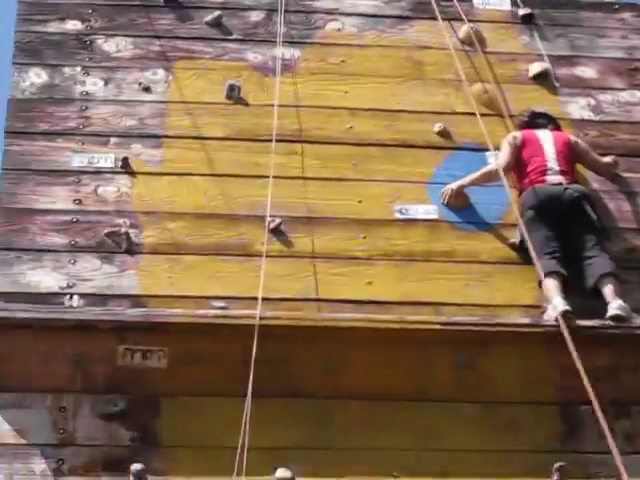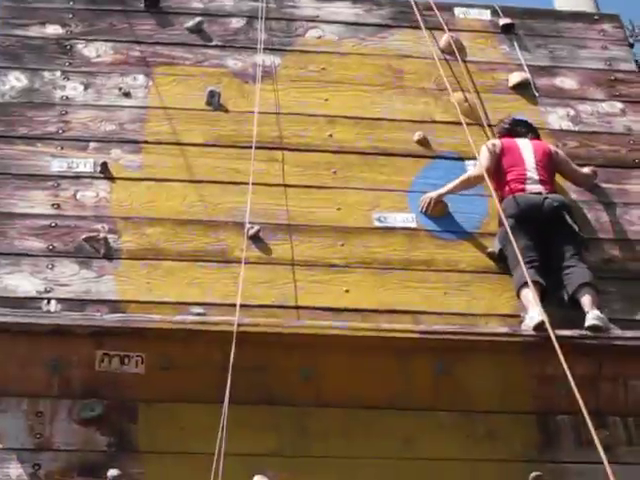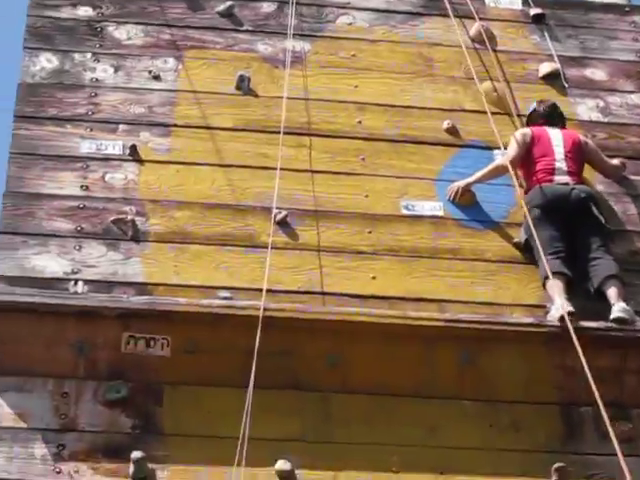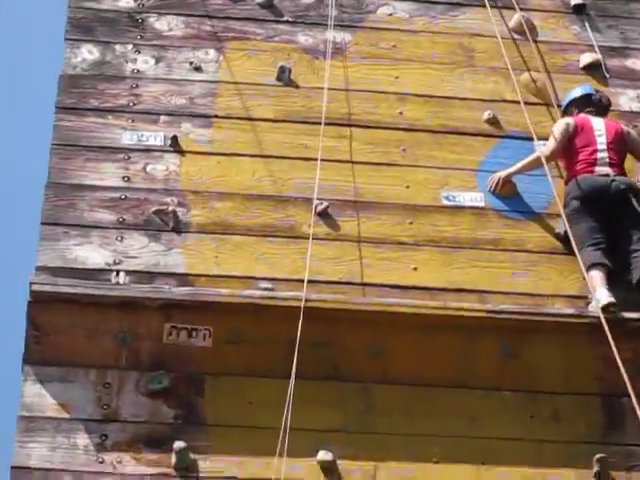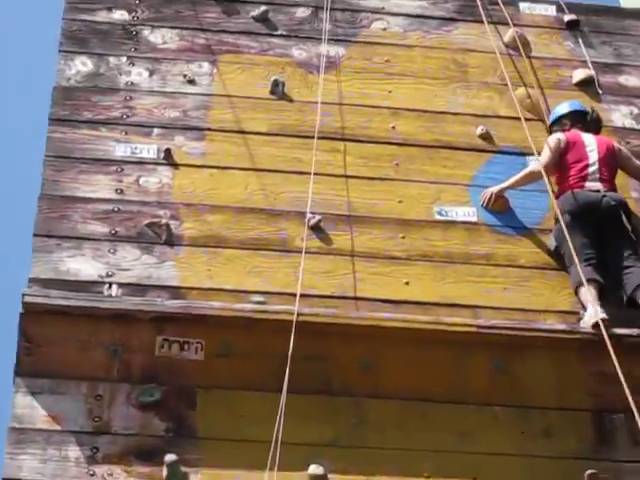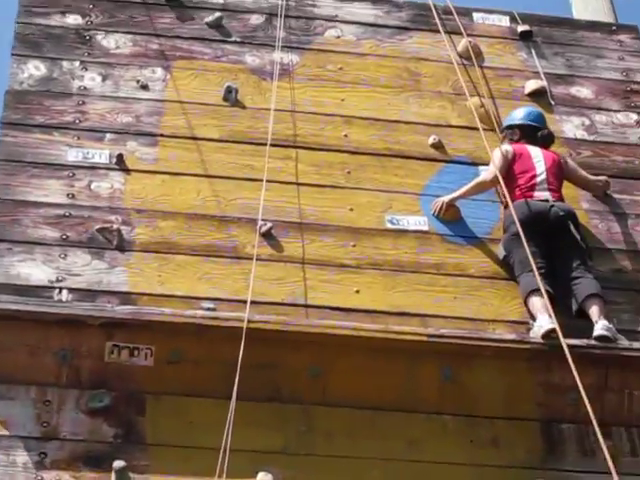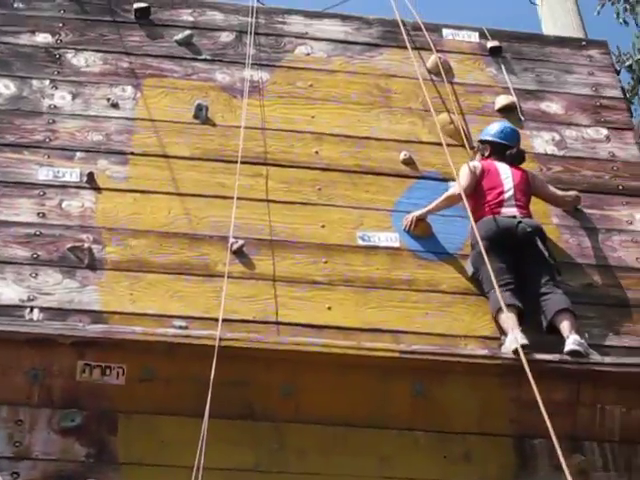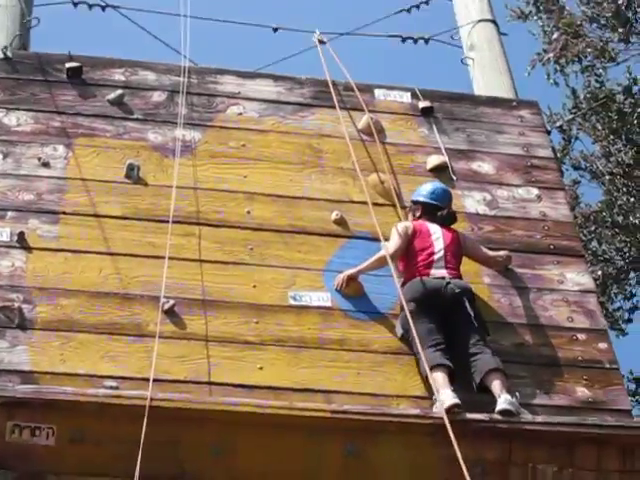
dt=0.2s
person 1, frame 1
left shoulder: (516, 137)
right shoulder: (569, 139)
left elbow: (500, 168)
right elbow: (606, 168)
left wrist: (462, 184)
right wrist: (610, 161)
left hip: (538, 196)
right hip: (574, 194)
left knee: (546, 253)
right knee: (592, 250)
left ankle: (556, 301)
right ankle: (614, 300)
person 1, frame 2
left shoulder: (495, 145)
right shoulder: (548, 148)
left elbow: (479, 174)
right elbow: (584, 180)
left wrist: (441, 192)
right wrist: (589, 172)
left hip: (517, 205)
right hip: (554, 204)
left knee: (525, 264)
right knee: (571, 260)
left ankle: (533, 311)
right ankle: (592, 310)
person 1, frame 3
left shoulder: (525, 134)
right shoulder: (578, 138)
left elbow: (507, 163)
right elbow: (613, 171)
left wrist: (469, 181)
right wrist: (618, 164)
left hip: (544, 196)
right hip: (581, 195)
left knee: (551, 254)
right knee: (597, 252)
left ankle: (560, 302)
right ankle: (618, 303)
person 1, frame 4
left shoulder: (569, 122)
right shoulder: (622, 129)
left elbow: (548, 153)
left wrist: (509, 172)
left hip: (584, 187)
left knee: (592, 245)
left ankle: (601, 292)
person 1, frame 5
left shoulder: (559, 138)
right shoulder: (610, 144)
left elbow: (540, 169)
left wrist: (501, 187)
left hip: (575, 203)
right hip: (612, 202)
left knee: (582, 260)
left ankle: (593, 308)
person 1, frame 6
left shoulder: (506, 150)
right shoulder: (557, 158)
left elbow: (489, 179)
right elbow: (596, 185)
left wrist: (452, 197)
right wrist: (604, 183)
left hip: (523, 212)
right hip: (561, 212)
left knee: (529, 270)
right knee: (577, 271)
left ankle: (543, 318)
right ankle: (601, 321)
person 1, frame 7
left shoulder: (475, 167)
right shoulder: (526, 175)
left elbow: (458, 193)
right elbow: (565, 200)
left wrist: (424, 212)
right wrist: (573, 197)
left hip: (491, 229)
right hip: (529, 228)
left knee: (500, 286)
right knee: (546, 286)
left ankle: (514, 334)
right ankle: (571, 335)
person 1, frame 8
left shoulder: (406, 227)
right shoulder: (457, 236)
left elbow: (391, 253)
right elbow: (495, 260)
left wrist: (356, 271)
right wrist: (503, 257)
left hip: (421, 290)
right hip: (458, 290)
left knee: (430, 346)
right knee: (476, 346)
left ankle: (444, 393)
right ankle: (502, 394)
